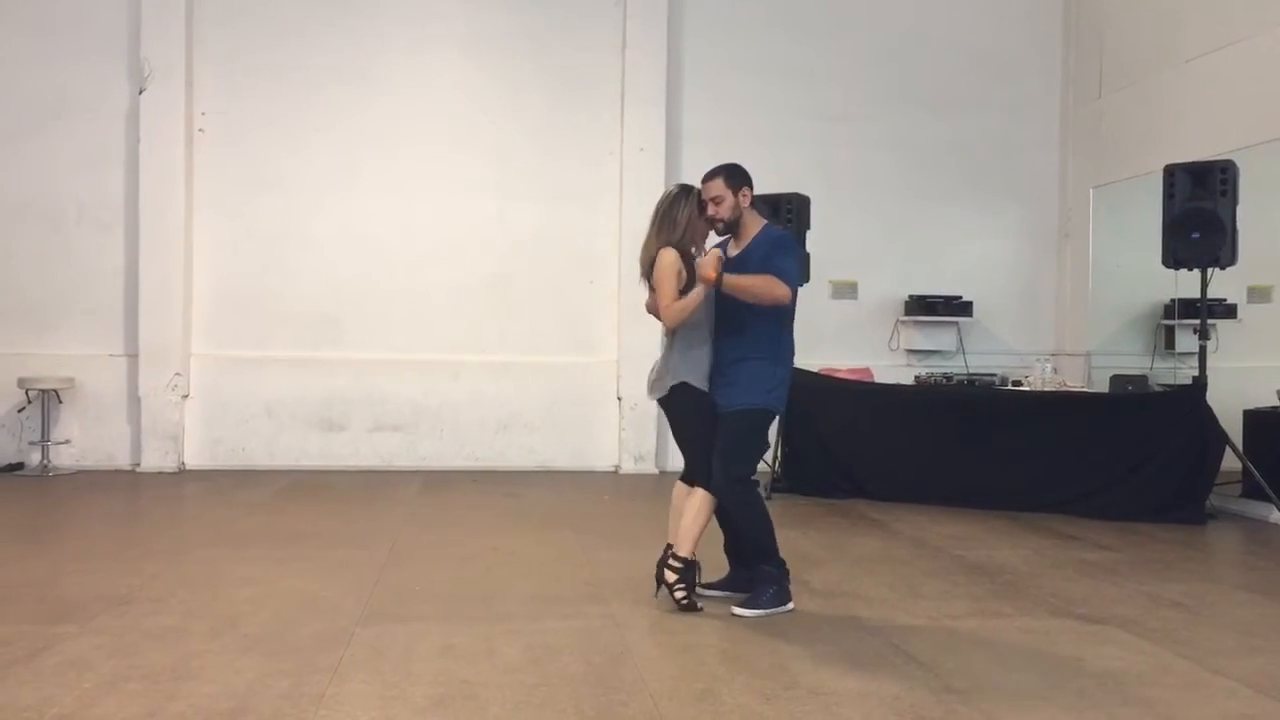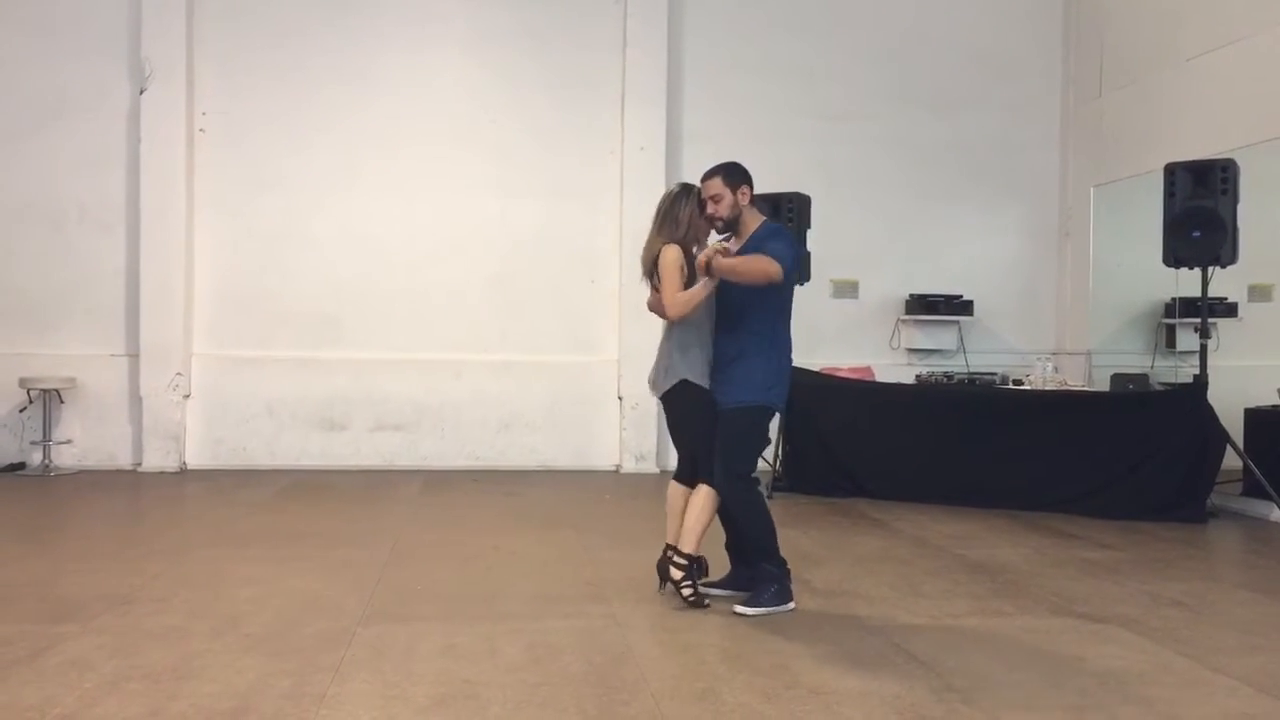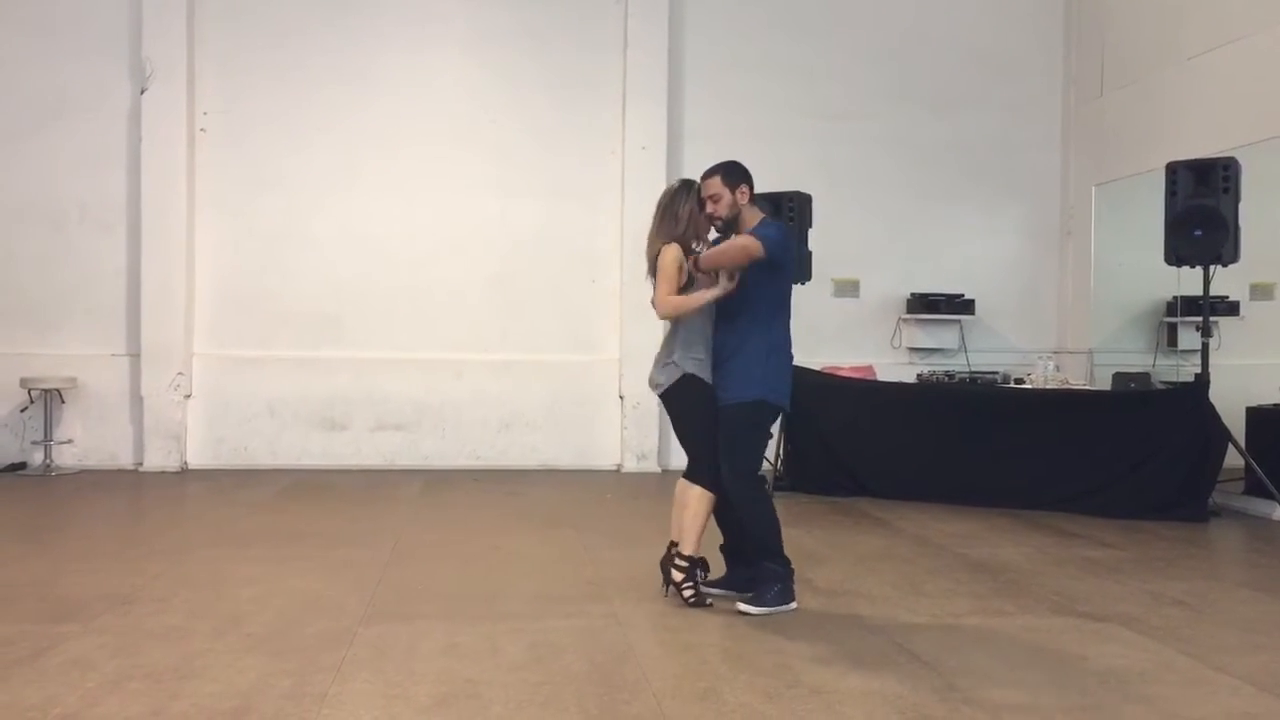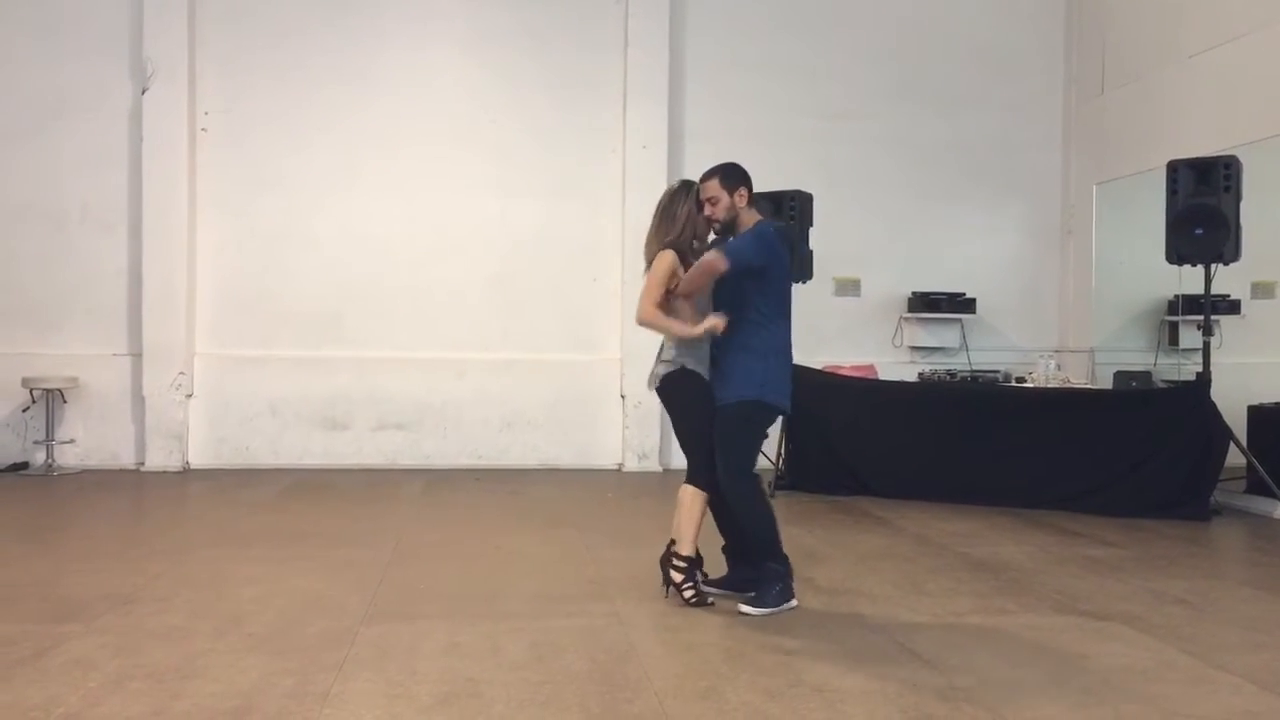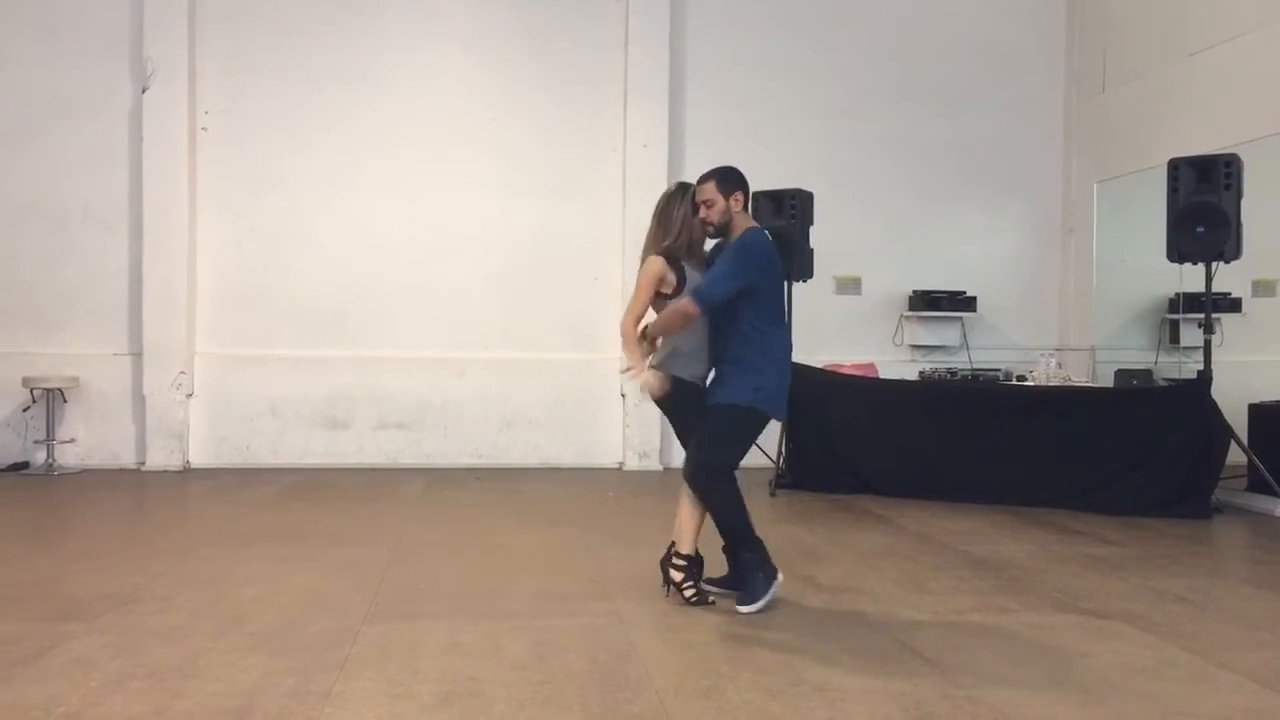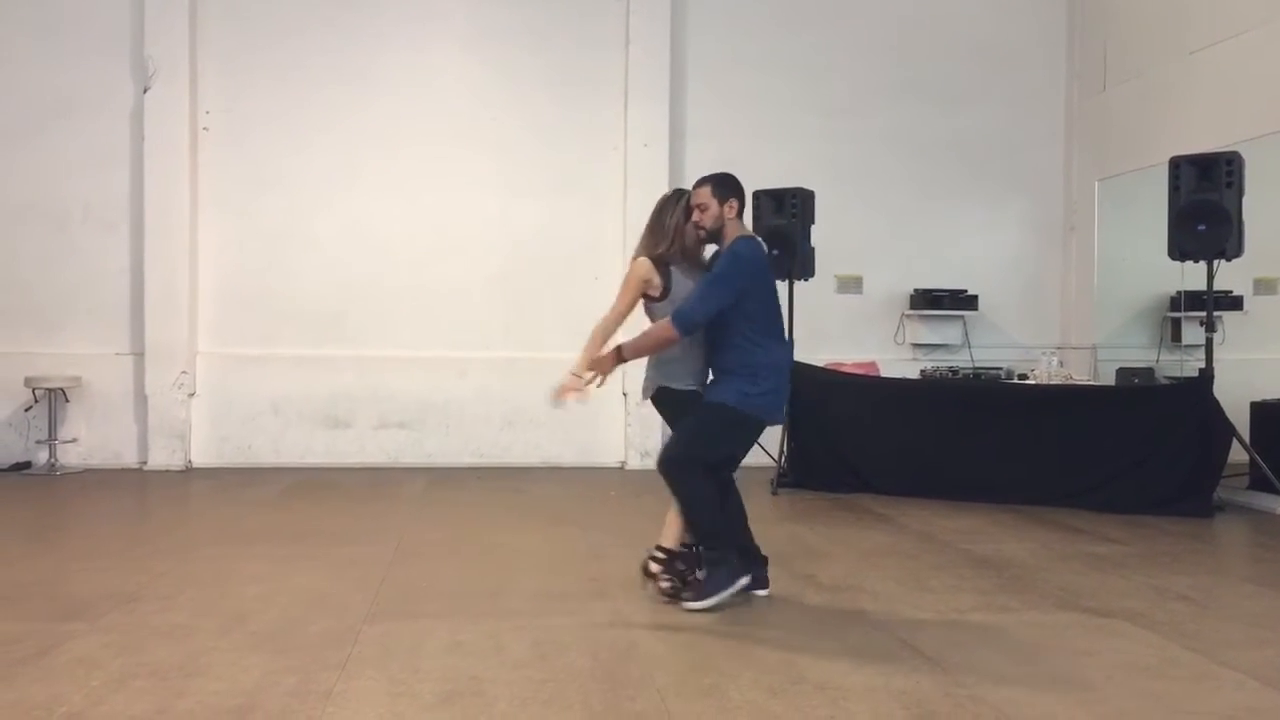
dt=0.1s
person 1, frame 1
left shoulder: (776, 243)
right shoulder: (720, 252)
left elbow: (780, 292)
left wrist: (718, 276)
left hip: (756, 386)
right hip: (723, 384)
left knee: (734, 480)
right knee: (718, 479)
left ankle: (775, 583)
right ankle: (745, 573)
person 1, frame 2
left shoulder: (774, 238)
right shoulder: (722, 248)
left elbow: (768, 271)
left wrist: (712, 263)
left hip: (754, 384)
right hip: (723, 382)
left knee: (735, 477)
right knee: (720, 477)
left ankle: (775, 582)
right ankle: (745, 570)
person 1, frame 3
left shoulder: (771, 234)
right shoulder: (728, 241)
left elbow: (742, 249)
left wrist: (701, 265)
left hip: (755, 382)
right hip: (731, 380)
left knee: (741, 476)
right knee: (719, 475)
left ankle: (777, 580)
right ankle: (743, 570)
person 1, frame 4
left shoulder: (762, 238)
right shoulder: (738, 246)
left elbow: (711, 265)
left wrist: (678, 292)
left hip: (753, 382)
right hip: (731, 381)
left knee: (737, 476)
right knee: (717, 475)
left ankle: (777, 580)
right ankle: (745, 570)
person 1, frame 5
left shoulder: (749, 249)
right shoulder: (740, 250)
left elbow: (693, 305)
right elbow: (708, 303)
left wrist: (648, 334)
left hip: (752, 386)
right hip: (738, 383)
left knee: (706, 467)
right knee: (712, 469)
left ankle: (759, 568)
right ankle: (744, 571)
person 1, frame 6
left shoulder: (739, 259)
right shoulder: (738, 257)
left elbow: (679, 326)
right elbow: (700, 321)
left wrist: (617, 355)
left hip: (749, 390)
right hip: (741, 387)
left knee: (678, 461)
right knee: (712, 472)
left ankle: (725, 563)
right ankle: (750, 568)
person 2, frame 1
left shoulder: (686, 258)
right shoulder: (669, 256)
right elbow: (669, 314)
right wrist: (705, 286)
left hip: (690, 380)
right hip: (684, 381)
left knee: (696, 469)
right knee: (711, 473)
left ankle: (672, 556)
right ankle: (678, 564)
person 2, frame 2
left shoulder: (688, 255)
right shoulder: (672, 252)
right elbow: (674, 308)
right wrist: (712, 278)
left hip: (692, 377)
right hip: (684, 378)
left knee: (691, 467)
right knee: (715, 471)
left ankle: (673, 555)
right ankle: (683, 560)
person 2, frame 3
left shoulder: (690, 253)
right shoulder: (672, 251)
right elbow: (665, 304)
right wrist: (716, 291)
left hip: (693, 373)
right hip: (684, 374)
left knee: (698, 466)
right knee: (709, 467)
left ankle: (677, 554)
right ankle: (683, 563)
person 2, frame 4
left shoulder: (694, 255)
right shoulder: (669, 256)
right elbow: (645, 312)
right wrist: (695, 329)
left hip: (695, 372)
right hip: (683, 372)
left knee: (701, 465)
right knee: (707, 467)
left ankle: (677, 554)
right ankle: (683, 563)
person 2, frame 5
left shoulder: (695, 260)
right shoulder: (660, 262)
right elbow: (630, 320)
right wrist: (640, 367)
left hip: (693, 378)
right hip: (677, 379)
left ankle: (681, 553)
right ankle: (682, 564)
person 2, frame 6
left shoulder: (696, 265)
right shoulder: (648, 267)
right elbow: (611, 322)
right wrist: (581, 370)
left hip: (692, 382)
right hip: (674, 383)
left ankle: (681, 549)
right ankle: (664, 556)
